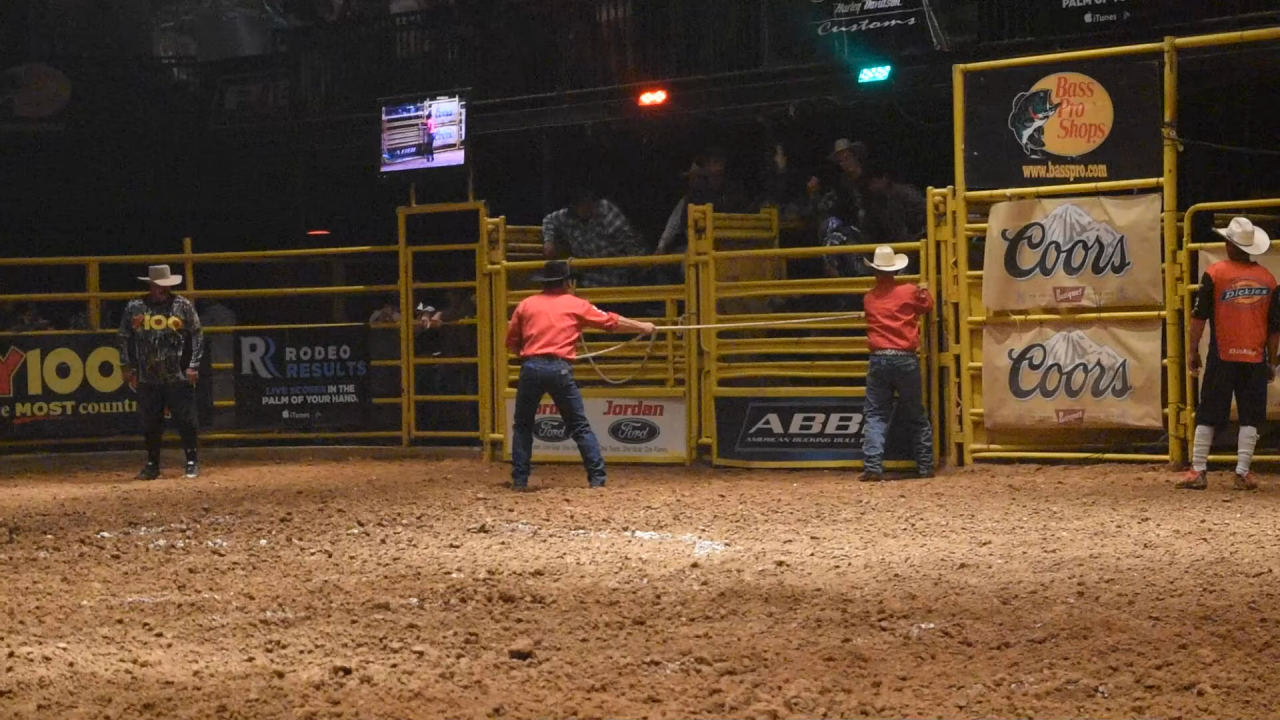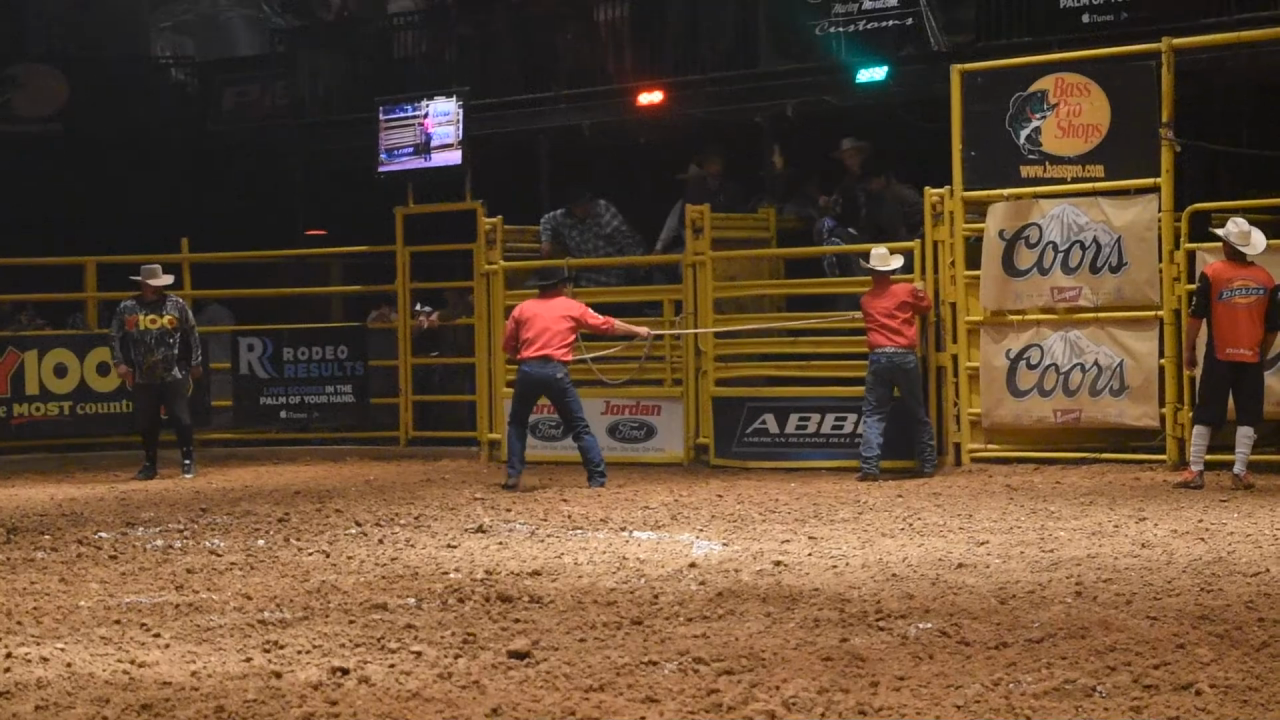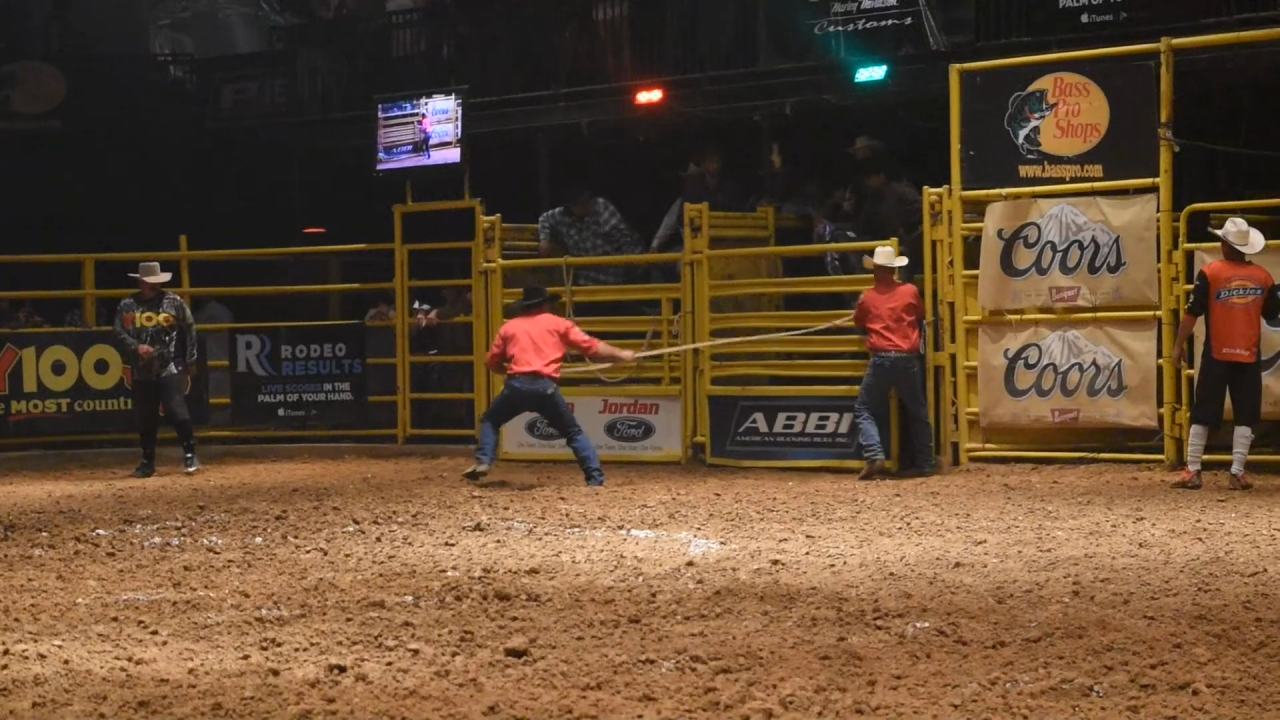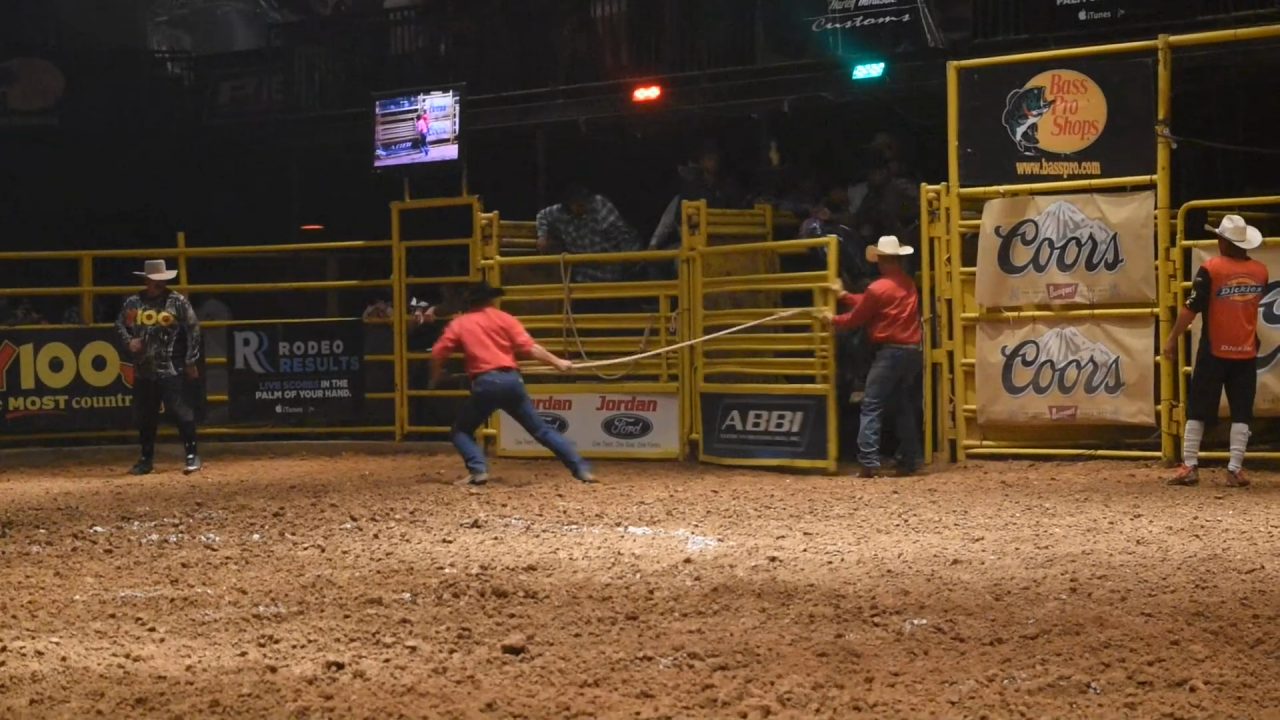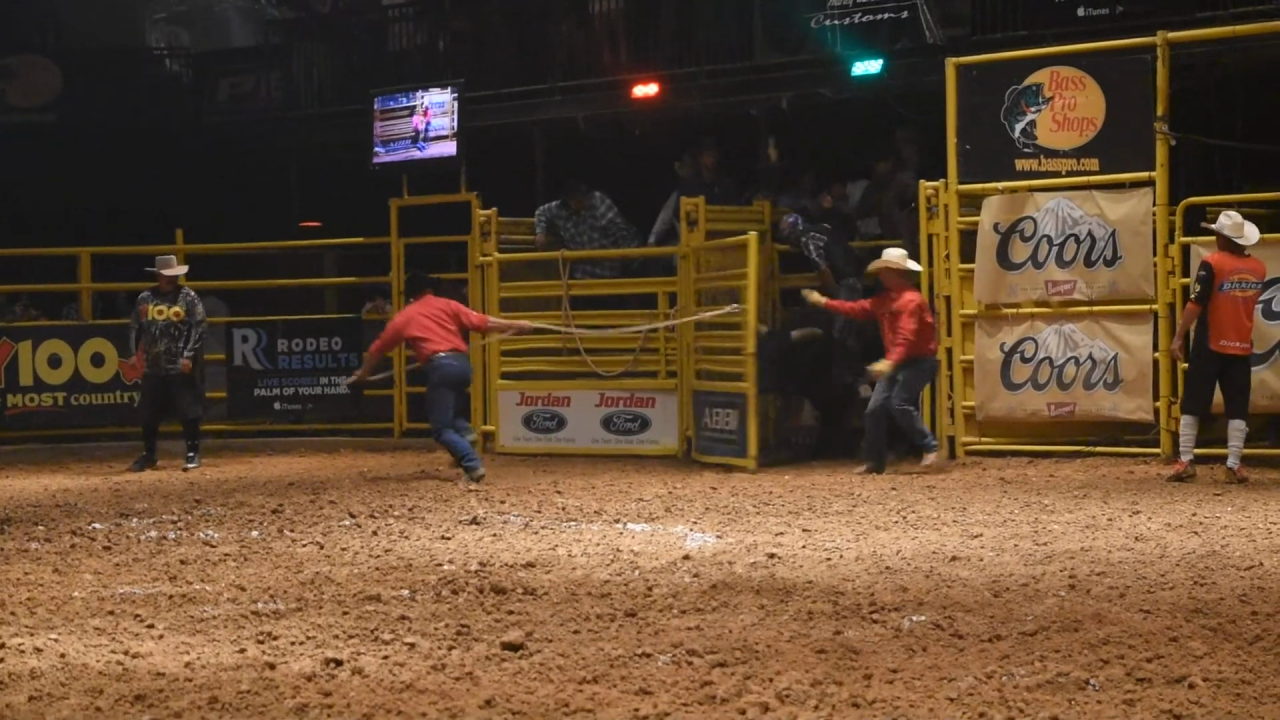
dt=0.2s
person 1, frame 1
left shoulder: (1215, 273)
left elbow: (1199, 316)
left wrist: (1192, 350)
left hip: (1222, 357)
right hip: (1255, 359)
left knee: (1208, 414)
right knee: (1250, 417)
left ankle: (1198, 471)
right ankle: (1243, 473)
person 1, frame 2
left shoulder: (1212, 272)
left elbow: (1196, 315)
left wrist: (1188, 349)
left hip: (1219, 357)
right hip: (1252, 358)
left knee: (1205, 414)
right knee: (1247, 417)
left ankle: (1195, 471)
right ankle: (1240, 473)
person 1, frame 3
left shoulder: (1211, 272)
left elbow: (1192, 312)
left wrist: (1179, 345)
left hip: (1216, 356)
right hip: (1248, 357)
left knee: (1203, 414)
right knee: (1246, 416)
left ankle: (1192, 471)
right ankle: (1237, 473)
person 1, frame 4
left shoulder: (1211, 268)
right shoulder: (1260, 271)
left elbow: (1192, 307)
left wrist: (1173, 337)
left hip: (1213, 352)
right hip: (1246, 354)
left knee: (1198, 409)
right knee: (1241, 413)
left ankle: (1189, 467)
right ankle: (1235, 469)
person 1, frame 5
left shoulder: (1212, 263)
right shoulder: (1258, 268)
left elbow: (1196, 303)
left wrist: (1179, 336)
left hip: (1209, 347)
right hip: (1241, 350)
left knee: (1192, 404)
right knee: (1237, 409)
left ankle: (1186, 462)
right ankle: (1234, 466)
person 2, frame 1
left shoulder: (869, 298)
right shoulder: (909, 291)
right elbow: (927, 306)
right wrist: (924, 290)
left hip: (879, 360)
right hip: (906, 359)
left knee: (876, 415)
right knee: (916, 416)
left ankle: (873, 466)
right ankle: (925, 466)
person 2, frame 2
left shoulder: (867, 299)
right shoulder: (906, 290)
right elbow: (925, 307)
right wrist: (920, 292)
left hip: (879, 358)
right hip: (905, 357)
left knee: (874, 414)
right knee: (918, 414)
left ankle: (870, 467)
right ankle: (927, 465)
person 2, frame 3
left shoulder: (867, 297)
right shoulder: (911, 292)
left elbow: (860, 322)
left hip: (881, 360)
right hip: (909, 360)
left knee: (865, 410)
right knee: (919, 414)
left ankle: (873, 457)
right ankle: (925, 464)
person 2, frame 4
left shoulder: (877, 288)
right shoulder: (905, 284)
left elbow: (856, 319)
left wrist: (834, 321)
right wrist: (846, 296)
left hip: (891, 353)
right hip: (909, 351)
left knee: (871, 408)
right knee: (904, 409)
left ankle: (869, 463)
right ankle: (909, 460)
person 2, frame 5
left shoulder: (911, 300)
right shoulder: (884, 298)
left elbow: (906, 337)
right elbow: (857, 309)
left wrist: (890, 362)
right wrist: (824, 302)
left hip: (917, 364)
right hip: (898, 365)
left knee: (899, 404)
right knee: (875, 410)
left ankle: (929, 447)
right ankle: (875, 461)
person 3, frame 1
left shoulder: (183, 305)
right shoulder: (134, 307)
left elbow: (196, 336)
right elbow: (124, 337)
left wrist: (193, 366)
right wrist: (127, 366)
left hip: (178, 375)
right hip: (147, 377)
left knee: (186, 419)
right knee: (150, 422)
left ankle: (191, 462)
right ankle: (153, 464)
person 3, frame 2
left shoulder: (176, 304)
right shoulder: (127, 307)
left elbow: (191, 333)
right elbow: (116, 336)
left wrist: (195, 362)
right wrist: (119, 362)
left hip: (174, 372)
right hip: (143, 376)
left knee: (181, 417)
right knee: (147, 422)
left ankle: (188, 462)
right ankle: (150, 464)
person 3, frame 3
left shoulder: (174, 302)
right shoulder: (126, 305)
left elbow: (189, 330)
right elbow: (119, 331)
left wrist: (190, 360)
right wrist: (136, 346)
left hip: (171, 368)
right hip: (142, 372)
left knee: (177, 411)
right knee: (145, 419)
left ankle: (190, 455)
right ankle: (147, 462)
person 3, frame 4
left shoulder: (178, 301)
right shoulder: (132, 302)
left elbow: (193, 331)
right elbow: (120, 325)
left wrist: (191, 361)
right wrist: (129, 340)
left hip: (172, 369)
right hip: (143, 371)
left knee: (181, 413)
right knee: (145, 417)
left ankle: (192, 456)
right ankle: (146, 459)
person 3, frame 5
left shoulder: (189, 297)
right shoulder: (144, 298)
left elbow: (199, 327)
right elbow: (135, 327)
left wrist: (189, 355)
right wrist: (134, 351)
left hip: (180, 366)
right hip: (152, 366)
left knee: (188, 411)
right knee: (148, 412)
left ankle: (192, 454)
right ankle: (148, 455)
person 4, frame 1
left shoulder: (525, 305)
right shoulder: (576, 305)
left elbow: (510, 342)
right elbow: (611, 320)
right wrist: (642, 326)
left hip: (531, 369)
right hip: (559, 369)
left knee: (522, 426)
right knee: (579, 426)
left ankle: (520, 480)
right ankle: (597, 478)
person 4, frame 2
left shoulder: (522, 309)
right shoulder: (573, 308)
left elbow: (508, 345)
right elbow: (607, 324)
right wrist: (639, 331)
left hip: (528, 372)
right hip: (557, 373)
left knee: (517, 424)
right knee: (580, 428)
left ankle: (513, 475)
right ankle: (598, 478)
person 4, frame 3
left shoulder: (510, 326)
right shoulder: (559, 323)
left elbow: (491, 362)
right elbow: (590, 345)
right wrist: (621, 355)
left hip: (517, 387)
right hip: (546, 387)
left knee: (489, 422)
right knee: (574, 434)
left ankle: (483, 463)
right ankle: (596, 478)
person 4, frame 4
left shoulder: (459, 323)
right shoulder: (504, 319)
left elbow: (438, 353)
right elbow: (528, 346)
left wrist: (436, 376)
right wrist: (557, 362)
left hip: (484, 384)
right hip: (512, 381)
left knee: (460, 431)
right knee: (541, 430)
left ankle: (478, 471)
right ankle: (581, 469)
person 4, frame 5
left shoulder: (403, 317)
right shoulder: (448, 305)
left elbow: (379, 348)
right elbow: (481, 322)
left wrist: (362, 373)
right wrist: (515, 325)
left hip: (440, 368)
right hip: (462, 364)
left knee: (441, 429)
right knee: (445, 418)
left ankle: (474, 466)
right ankle: (464, 437)
